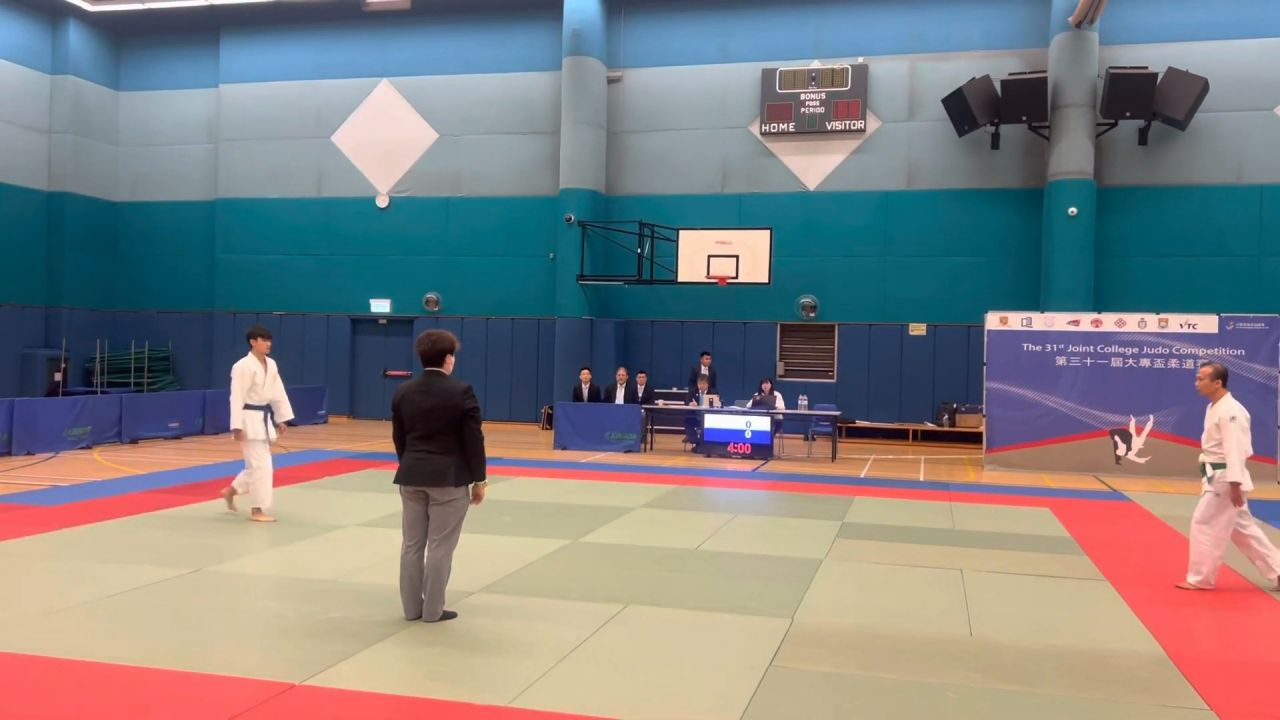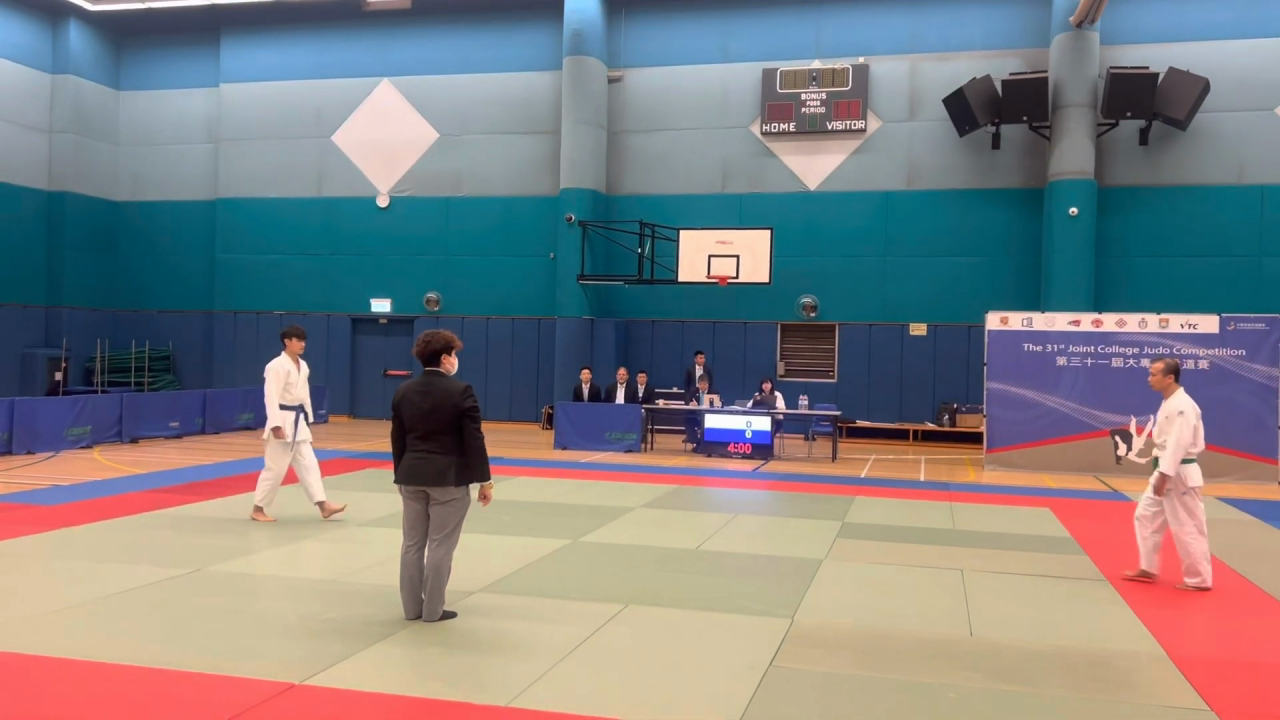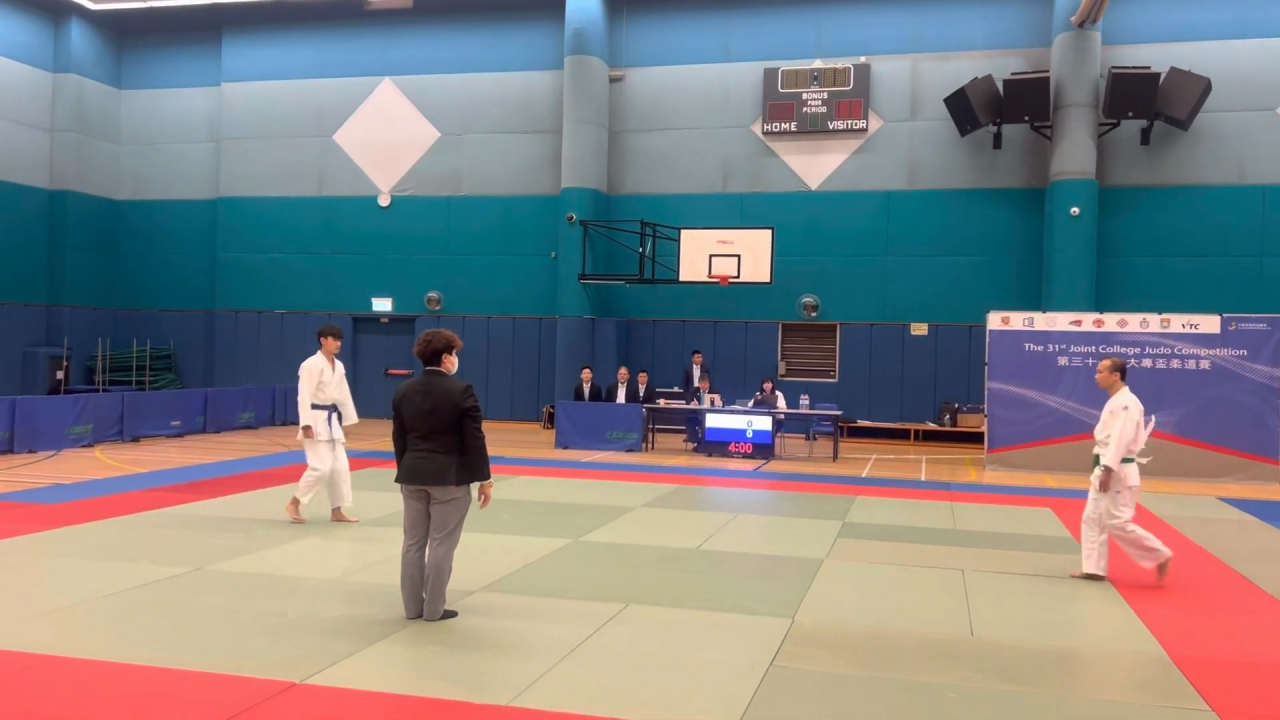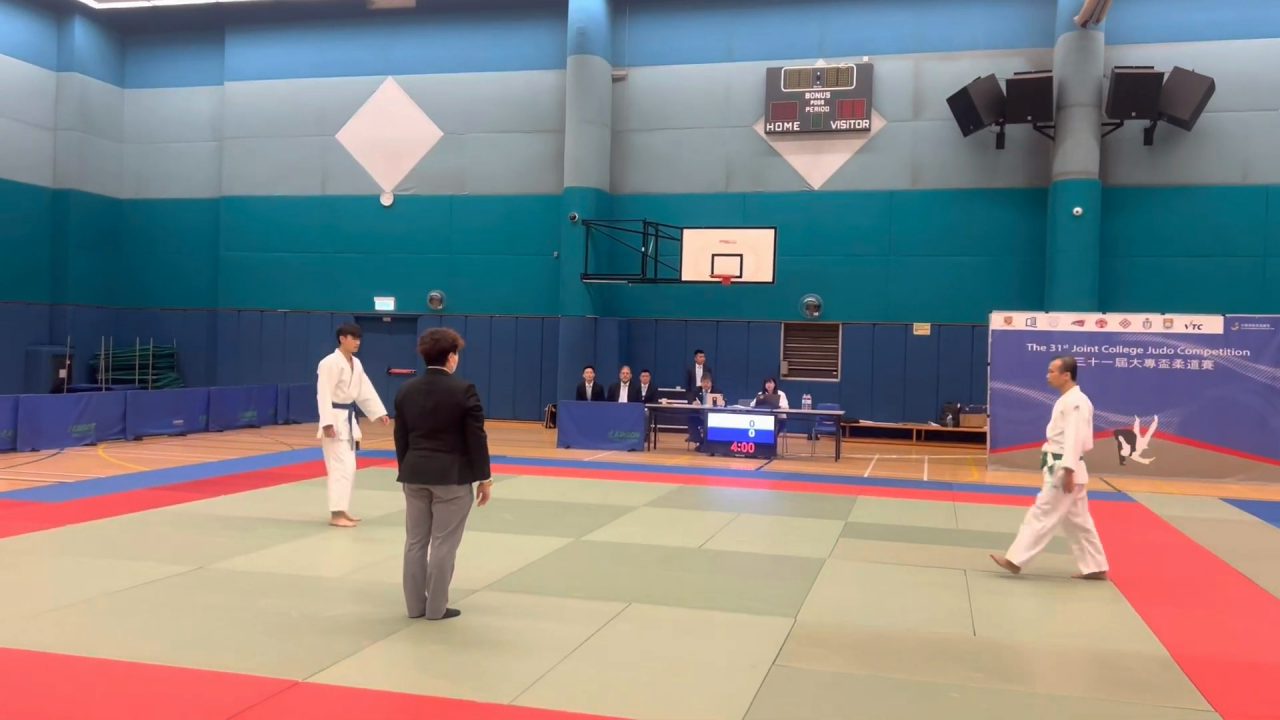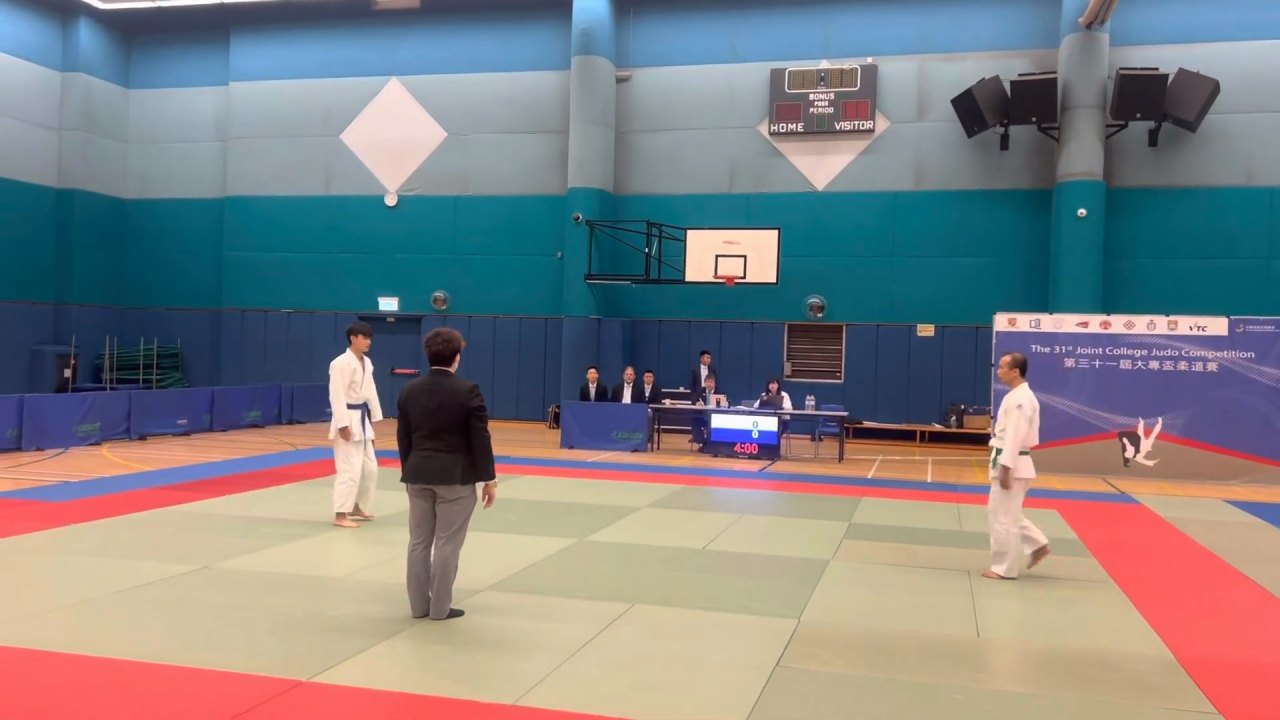
dt=0.3s
person 1, frame 1
left shoulder: (403, 391)
right shoulder: (461, 392)
left elbow: (399, 438)
right elbow: (473, 440)
right wrist: (479, 480)
left hip: (411, 476)
right hip: (449, 478)
left knee: (412, 543)
right knee: (440, 545)
left ankle: (412, 607)
right ankle: (433, 609)
person 1, frame 2
left shoulder: (403, 391)
right shoulder: (460, 391)
left elbow: (397, 439)
right elbow: (474, 440)
left wrist: (400, 474)
right wrist: (484, 480)
left hip: (412, 476)
right hip: (449, 479)
left knee: (412, 543)
right knee: (440, 545)
left ankle: (412, 607)
right ankle: (433, 609)
person 1, frame 3
left shoulder: (404, 391)
right shoulder: (461, 391)
left elbow: (398, 438)
right elbow: (474, 439)
right wrist: (484, 479)
left hip: (413, 476)
right hip: (450, 478)
left knee: (413, 542)
right knee: (441, 544)
left ankle: (413, 606)
right ankle: (434, 609)
person 1, frame 4
left shoulder: (406, 390)
right shoulder: (464, 390)
left elbow: (401, 437)
right elbow: (476, 438)
right wrist: (484, 478)
left hip: (415, 475)
right hip: (452, 477)
left knee: (415, 541)
right knee: (444, 543)
left ankle: (415, 605)
right ankle: (436, 607)
person 1, frame 5
left shoulder: (409, 390)
right shoulder: (468, 390)
left elbow: (403, 438)
right elbow: (480, 439)
left wrist: (408, 472)
right wrist: (488, 479)
left hip: (419, 475)
right hip: (456, 477)
left knee: (419, 541)
right knee: (447, 543)
left ankle: (419, 605)
right ankle: (440, 607)
person 2, frame 1
left shoulder: (1229, 411)
right shoulder: (1214, 407)
left elbow: (1235, 450)
left wrist: (1234, 484)
left hip: (1225, 479)
right hip: (1219, 476)
left knee: (1204, 524)
right knee: (1241, 529)
left ankle: (1200, 578)
person 2, frame 2
left shoulder: (1182, 406)
right shoulder: (1169, 403)
left elbow: (1177, 444)
left wrist: (1162, 476)
left hip: (1180, 475)
right hip: (1167, 472)
left knee: (1187, 528)
right knee: (1146, 517)
left ankle: (1198, 578)
right ankle: (1147, 569)
person 2, frame 3
left shoulder: (1126, 402)
right shoulder: (1115, 401)
left elbow: (1120, 440)
left wrist: (1107, 471)
left hip: (1119, 472)
right hip: (1106, 469)
left knee: (1117, 524)
right knee: (1092, 519)
left ankle: (1159, 556)
right ankle: (1094, 568)
person 2, frame 4
left shoulder: (1076, 402)
right shoulder: (1067, 400)
left elbow: (1074, 439)
left wrist: (1068, 471)
left hip: (1065, 468)
right hip: (1064, 467)
left knee: (1041, 516)
right knee: (1078, 520)
left ankle: (1014, 560)
right ankle: (1096, 567)
person 2, frame 5
left shoulder: (1020, 398)
right shoulder: (1018, 395)
left elbow: (1014, 436)
left wrist: (1005, 467)
left hip: (1011, 464)
right hip: (1012, 463)
left knee: (1003, 516)
right knee: (1008, 514)
left ankle: (1004, 568)
right ankle: (1037, 546)
person 3, frame 1
left shoulder: (271, 365)
right shoulder: (243, 366)
left elbow: (278, 394)
right elbow: (236, 398)
left wrist: (281, 419)
right wrist: (236, 426)
left hip: (264, 419)
right hip: (250, 420)
left knee: (256, 465)
right knee: (260, 466)
left ankle: (231, 491)
right ankle: (257, 510)
person 3, frame 2
left shoulder: (302, 366)
right shoulder: (276, 366)
right elbow: (271, 397)
left wrist: (305, 419)
right wrist: (275, 424)
left hip: (299, 422)
right hip: (283, 421)
left knee: (309, 465)
right knee: (275, 468)
left ankle: (324, 506)
right ankle: (258, 509)
person 3, frame 3
left shoulder: (339, 366)
right shoulder: (311, 364)
left elbow: (344, 396)
right elbow: (304, 396)
left wrist: (348, 420)
right wrist: (306, 424)
left hip: (332, 420)
right hip: (316, 420)
left knee: (341, 467)
right knee: (321, 467)
left ankle: (337, 510)
right ankle: (294, 503)
person 3, frame 4
left shoulder: (356, 364)
right shoulder: (329, 363)
left elbow: (365, 391)
right elbow: (323, 395)
left wrist: (379, 412)
right wrist: (327, 423)
left hip: (349, 419)
right hip: (335, 419)
left knee: (348, 468)
right knee: (341, 467)
left ankle: (341, 510)
right ankle: (336, 514)
person 3, frame 5
left shoulder: (366, 363)
right shoulder: (342, 363)
right elbow: (337, 396)
left wrist: (374, 418)
right wrist: (343, 425)
left hip: (362, 420)
right hip: (348, 420)
left knee: (370, 467)
right knee: (349, 470)
left ankle: (356, 506)
right ankle: (340, 515)
